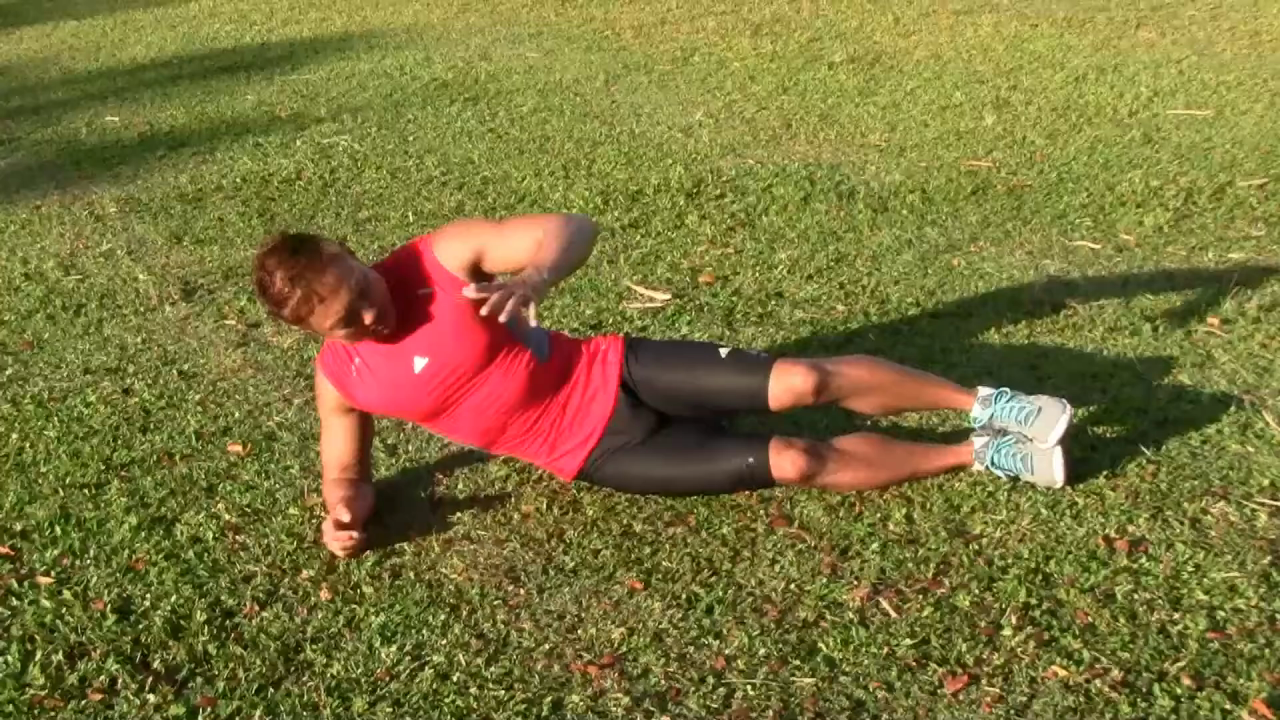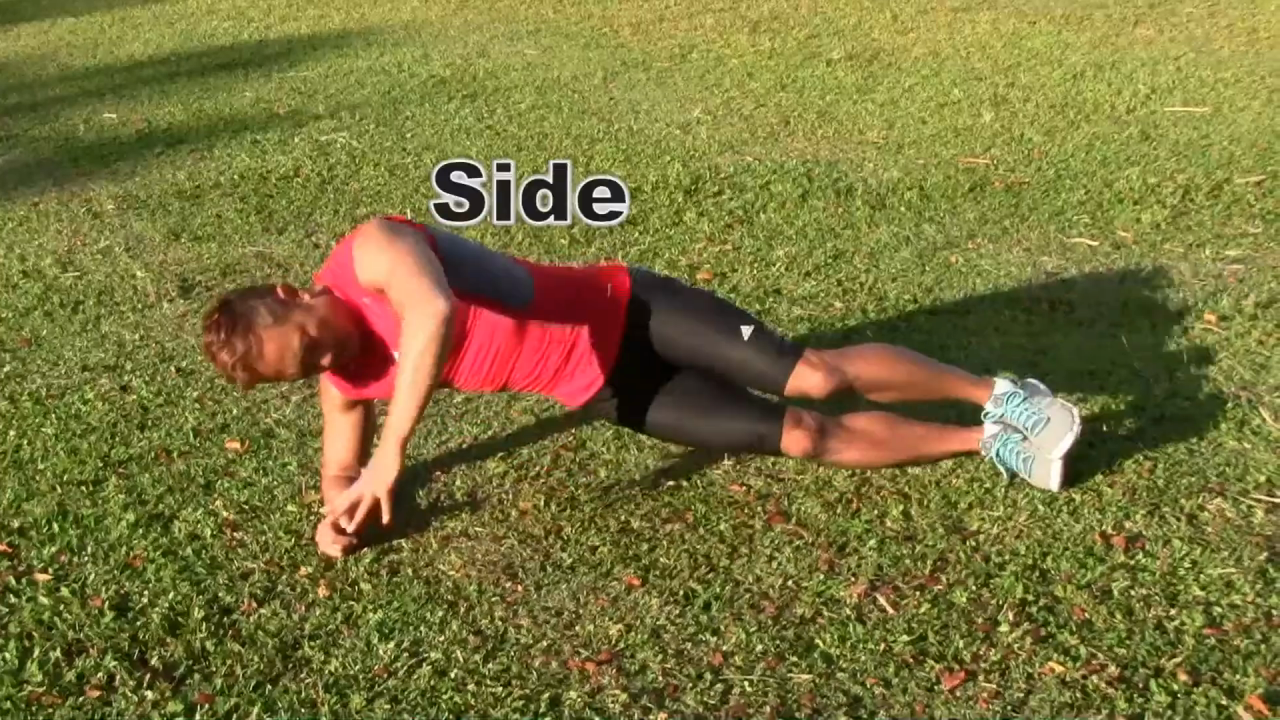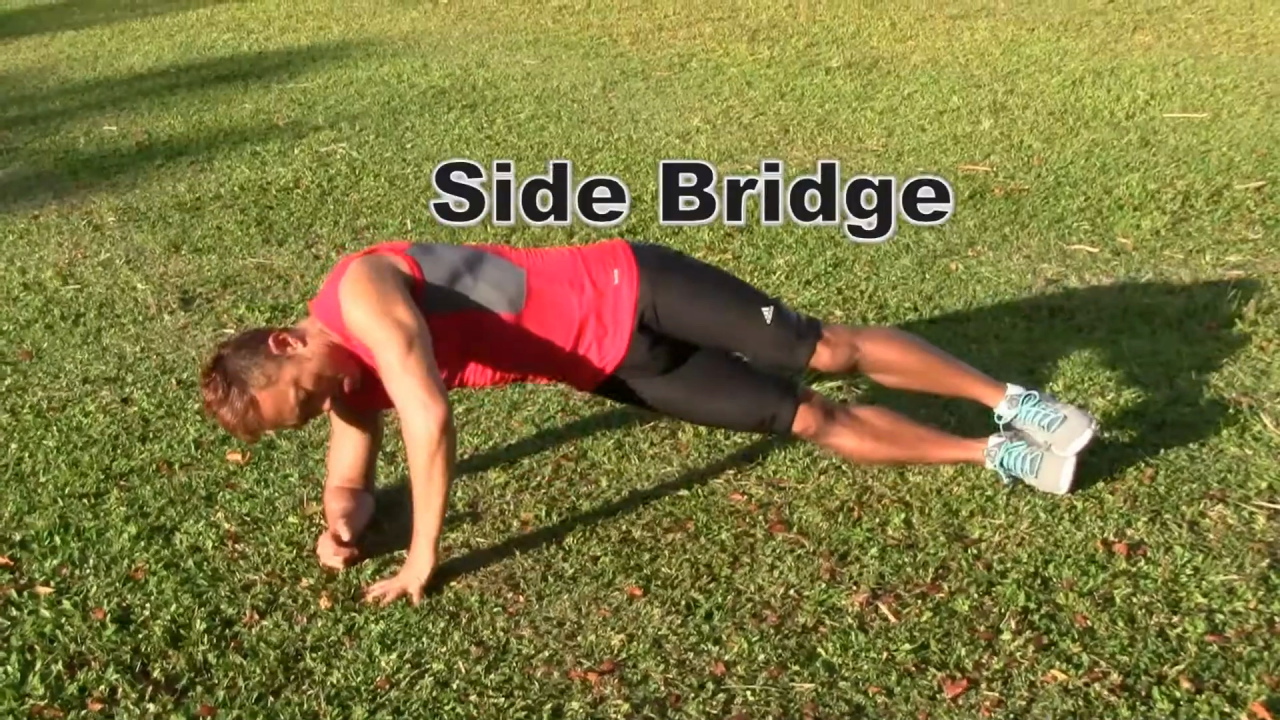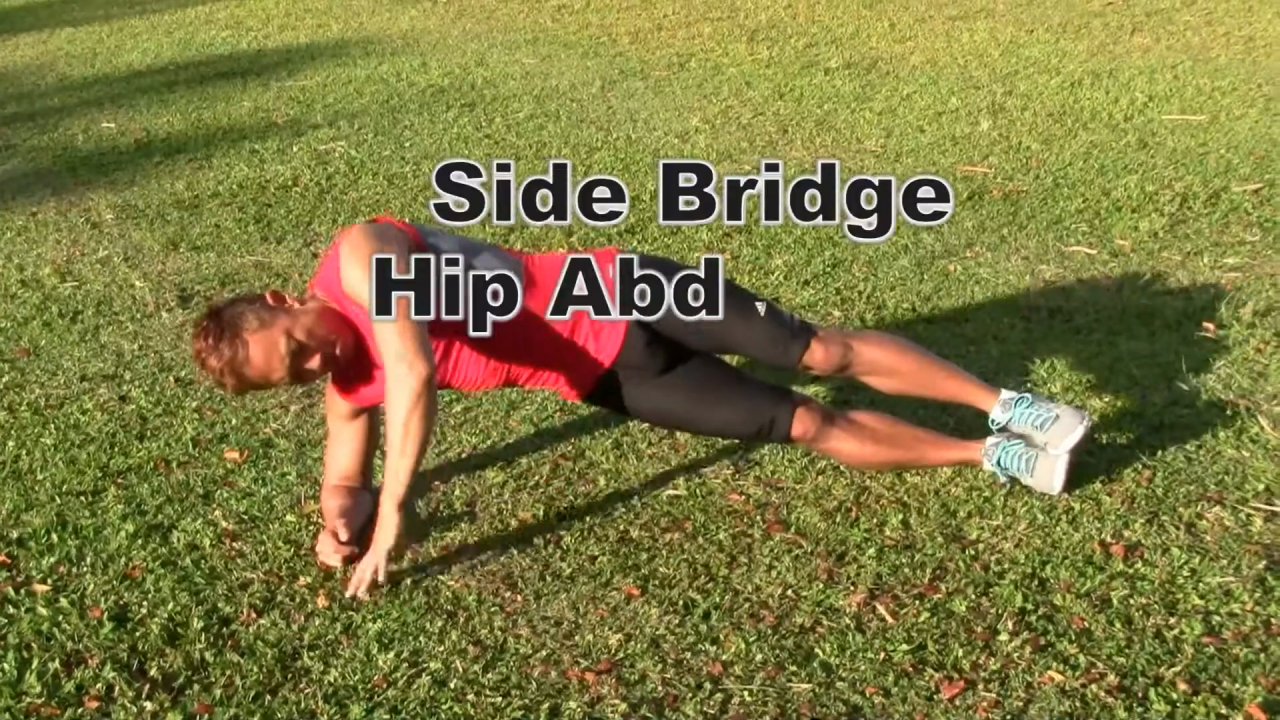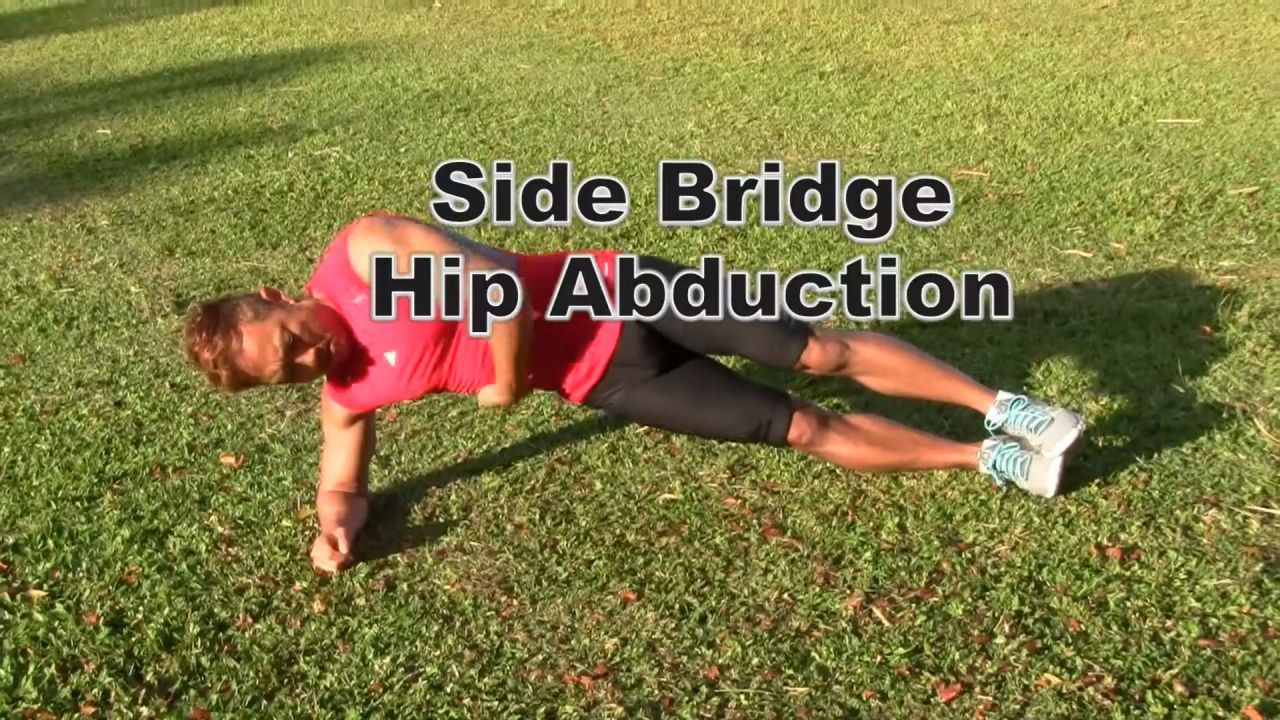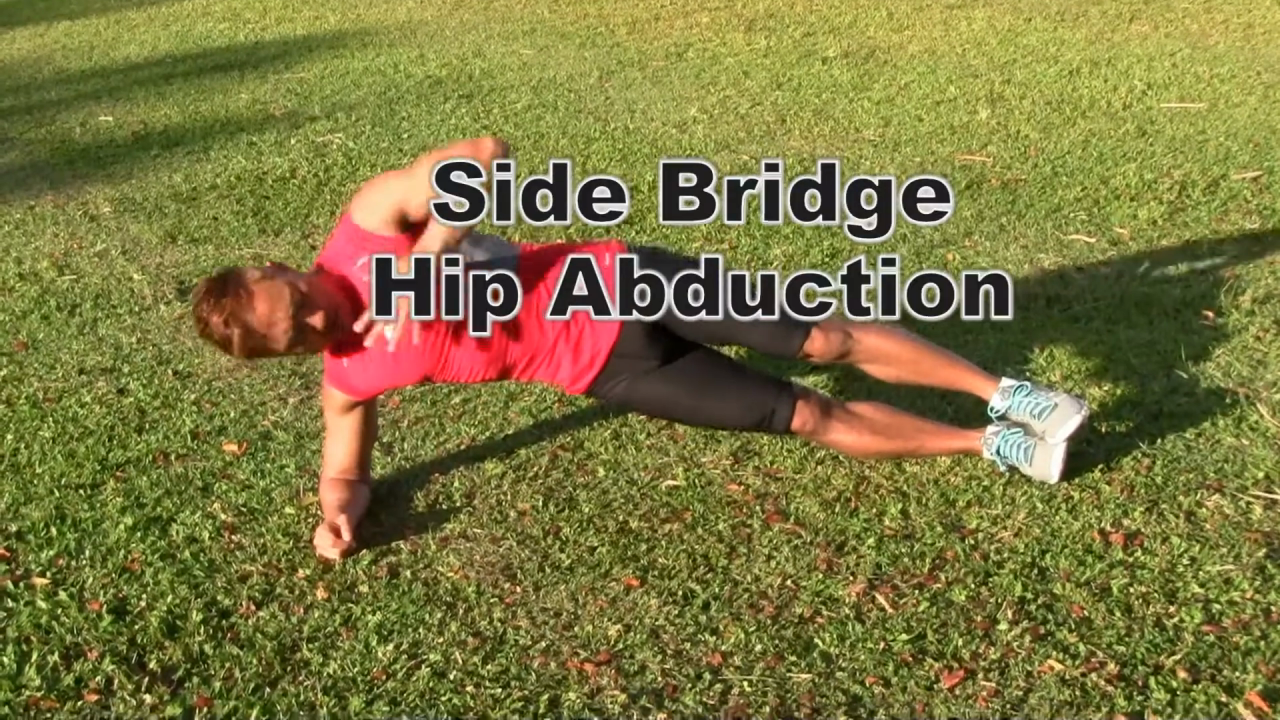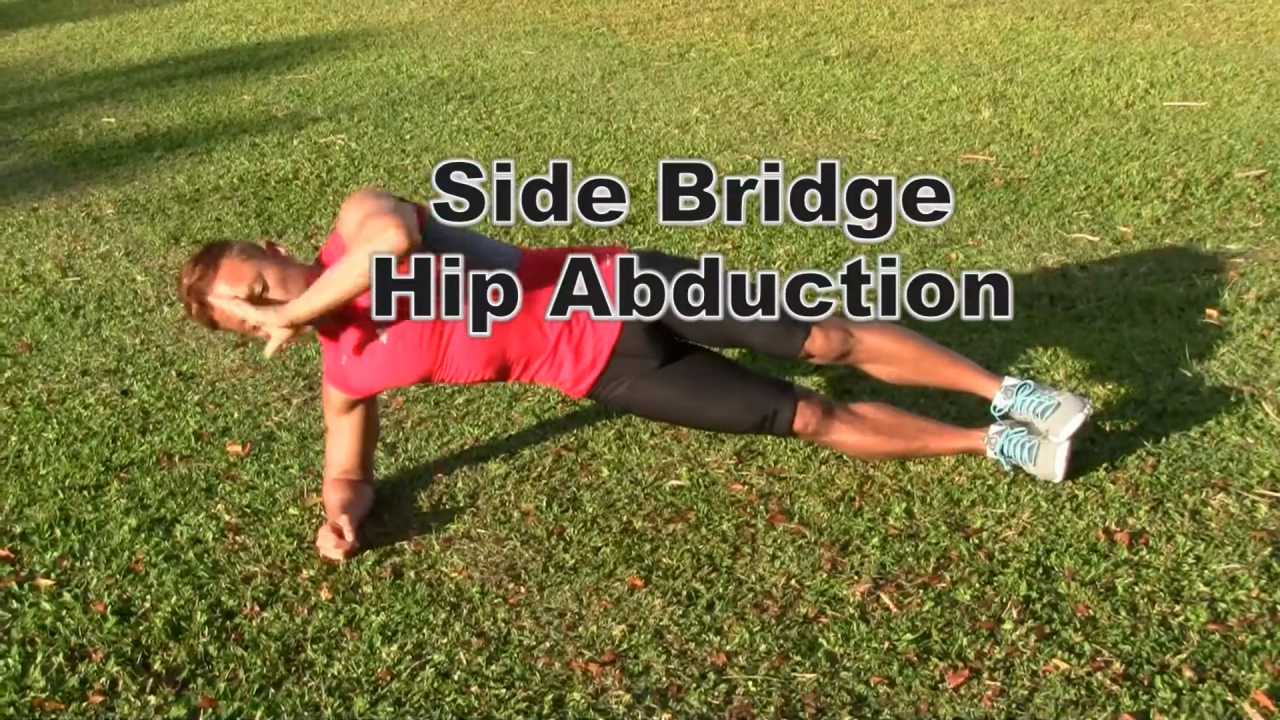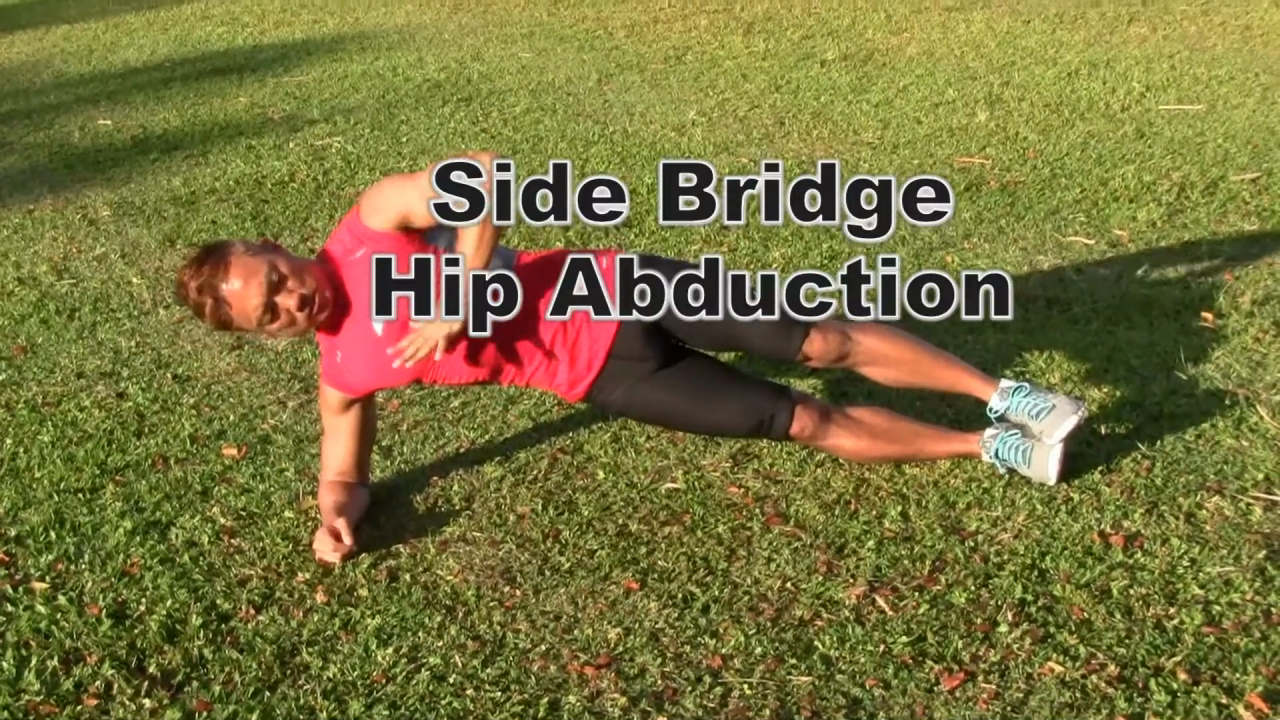
dt=0.4s
person 1, frame 1
left shoulder: (445, 254)
right shoulder: (340, 375)
left elbow: (577, 228)
right elbow: (344, 471)
left wrist: (524, 286)
right wrist: (344, 511)
left hip: (615, 374)
right hip: (599, 454)
left knee: (803, 381)
right knee: (799, 463)
left ankle: (987, 403)
right ankle: (981, 455)
person 1, frame 2
left shoulder: (369, 251)
right shoulder: (344, 372)
left elbow: (433, 305)
right elbow: (342, 470)
left wrist: (391, 455)
right wrist: (337, 512)
left hip: (626, 309)
right hip: (603, 383)
left knee: (821, 376)
right knee: (805, 436)
left ankle: (999, 393)
right ankle: (982, 439)
person 1, frame 3
left shoulder: (360, 289)
right shoulder: (352, 391)
left elbow: (431, 419)
right elbow: (349, 485)
left wrist: (423, 556)
right wrist: (339, 527)
left hip: (625, 289)
right hip: (613, 370)
left knee: (829, 349)
right knee: (810, 420)
left ankle: (1010, 402)
right ankle: (995, 455)
person 1, frame 4
left shoulder: (355, 255)
right shoulder: (348, 387)
left elbow: (417, 369)
right elbow: (344, 482)
left wrist: (394, 524)
right wrist: (337, 528)
left hip: (618, 297)
right hip: (600, 385)
left knee: (822, 349)
right knee: (807, 428)
left ankle: (1005, 404)
right ankle: (987, 459)
person 1, frame 5
left shoulder: (361, 249)
right shoulder: (347, 392)
left elbow: (498, 284)
right elbow: (342, 485)
left wrist: (506, 384)
right wrist: (335, 529)
left hip: (616, 296)
right hip: (602, 381)
left knee: (821, 348)
right knee: (806, 431)
left ankle: (1000, 407)
right ankle: (988, 461)
person 1, frame 6
left shoulder: (367, 220)
right shoulder: (349, 374)
left elbow: (483, 152)
right elbow: (344, 467)
left wrist: (418, 258)
right wrist: (337, 514)
left hip: (621, 289)
right hip: (606, 370)
left knee: (827, 338)
right knee: (808, 419)
left ankle: (1004, 393)
right ankle: (988, 446)
person 1, frame 7
left shoulder: (357, 222)
right shoulder: (346, 374)
left elbow: (399, 231)
right elbow: (349, 470)
left wrist: (295, 303)
right wrist: (340, 513)
left hip: (621, 286)
right hip: (607, 374)
left knee: (827, 338)
right knee: (811, 419)
left ankle: (1009, 393)
right ankle: (991, 445)
person 1, frame 8
left shoulder: (373, 217)
right shoulder: (343, 372)
left elbow: (486, 175)
right elbow: (344, 470)
left wrist: (458, 304)
right wrist: (336, 516)
left hip: (616, 292)
right hip: (602, 377)
left knee: (825, 340)
right knee: (806, 424)
left ankle: (1002, 396)
right ankle: (988, 447)
